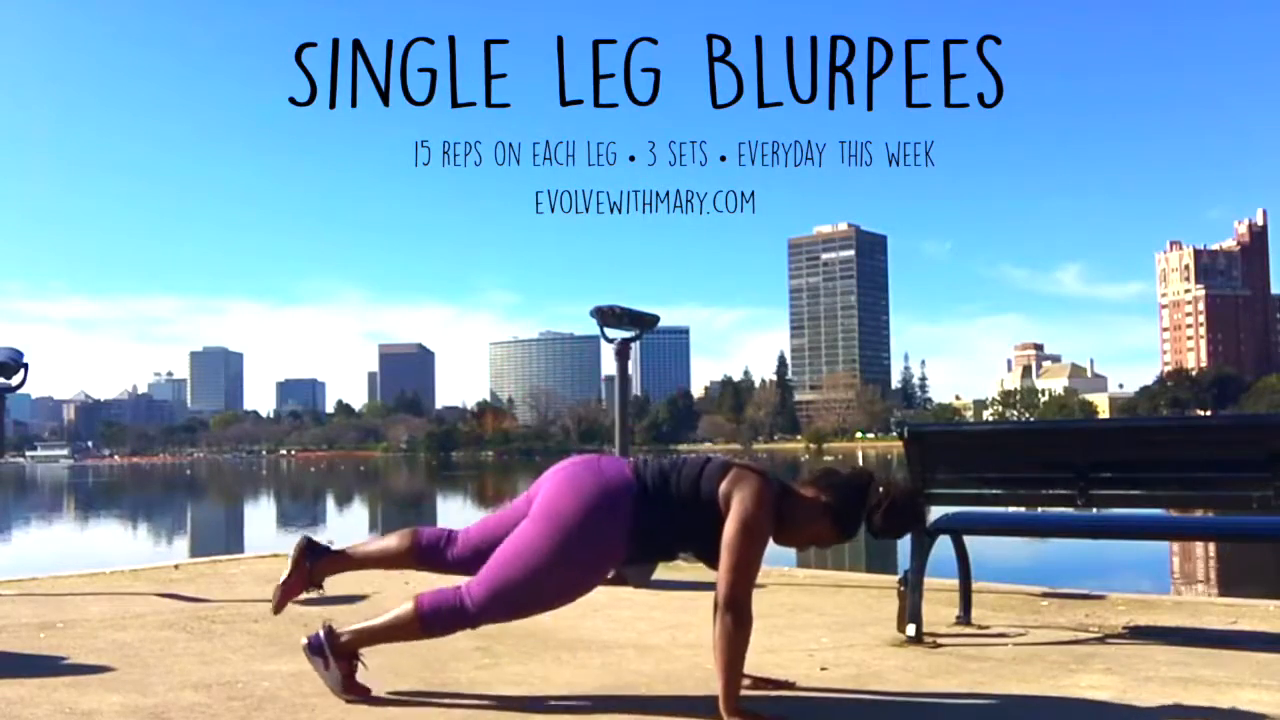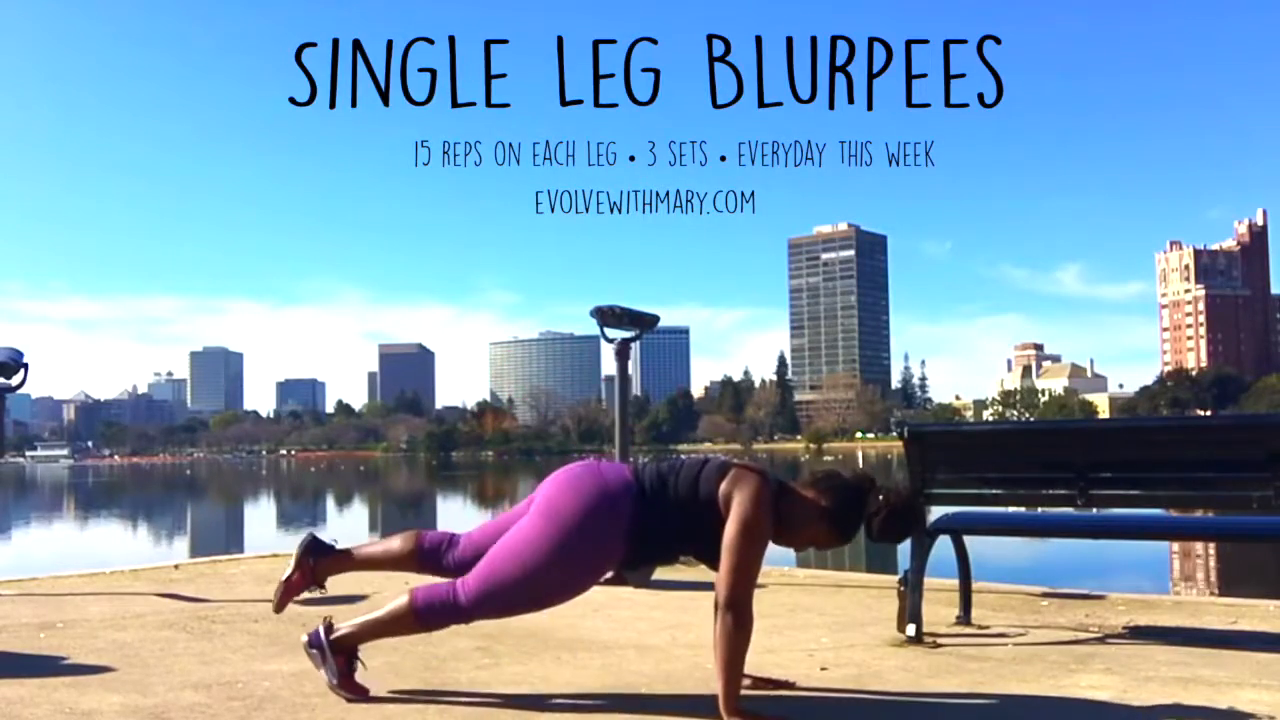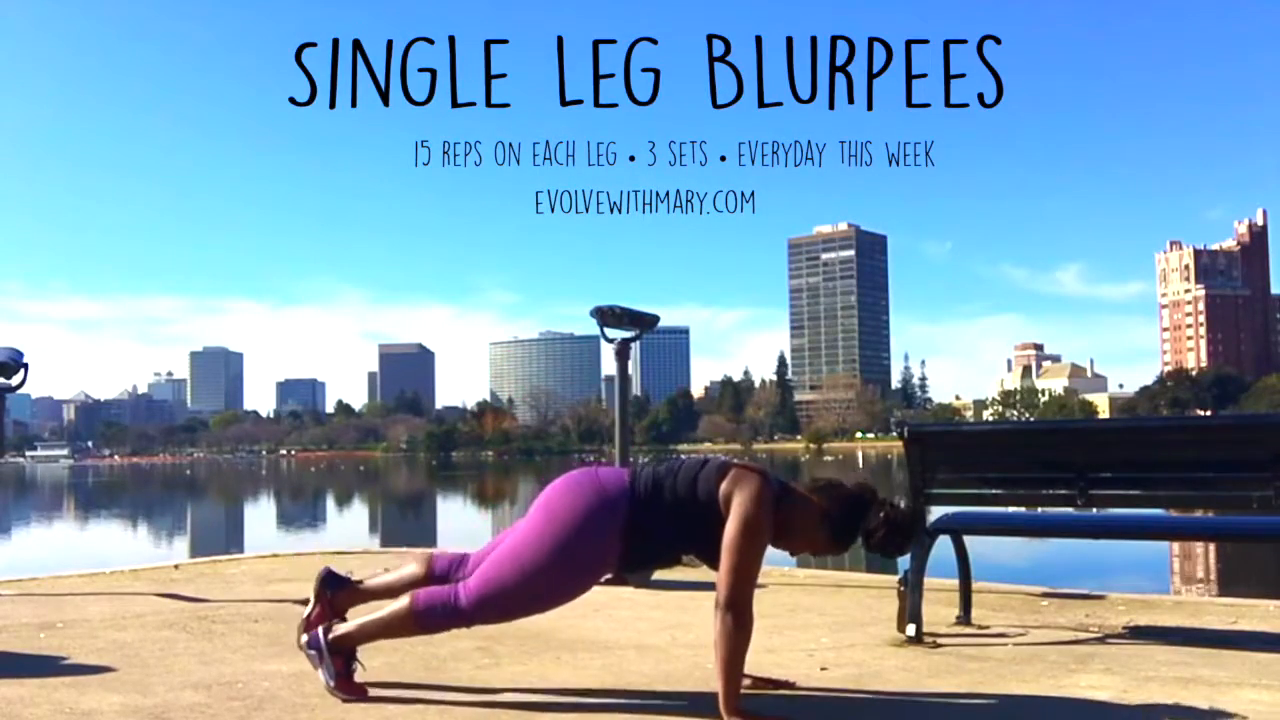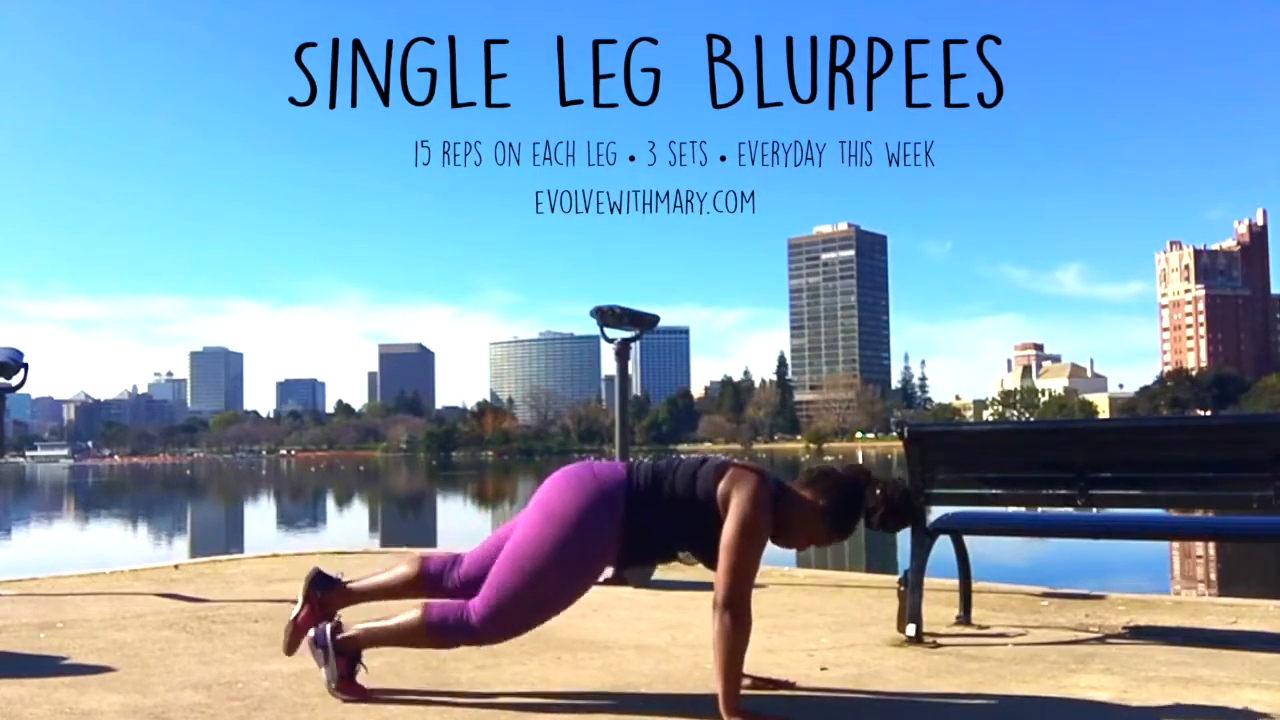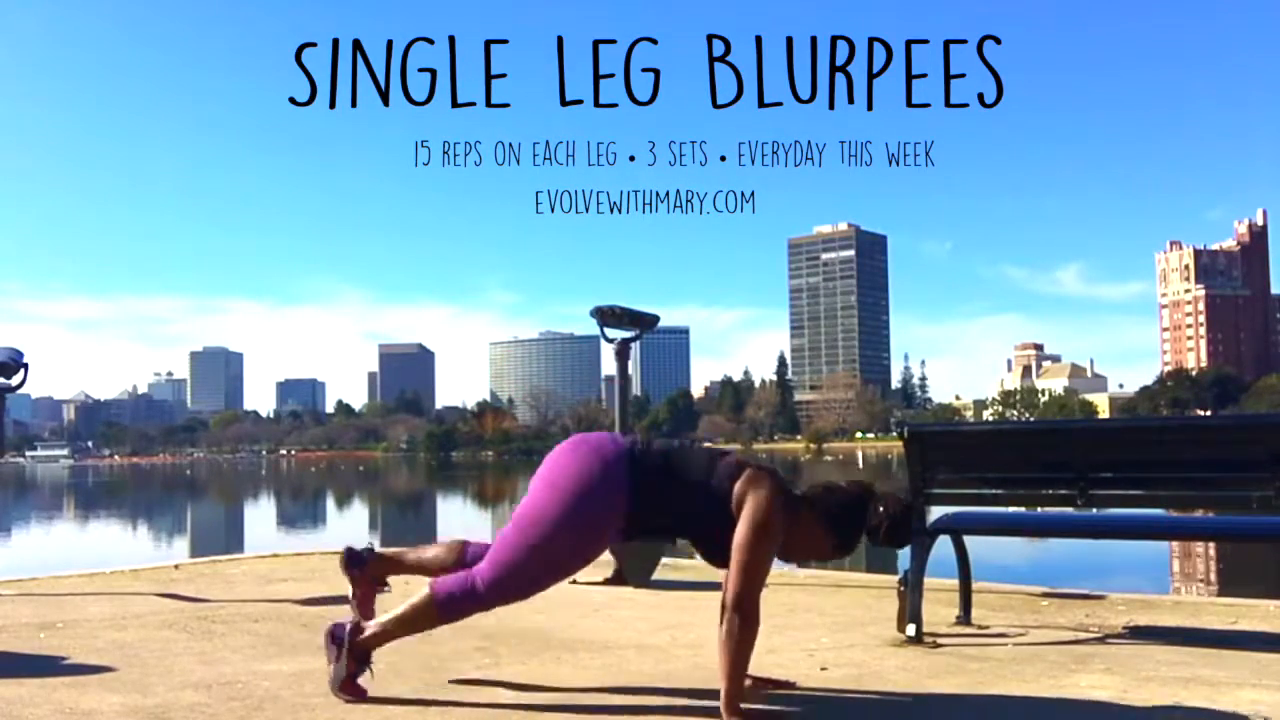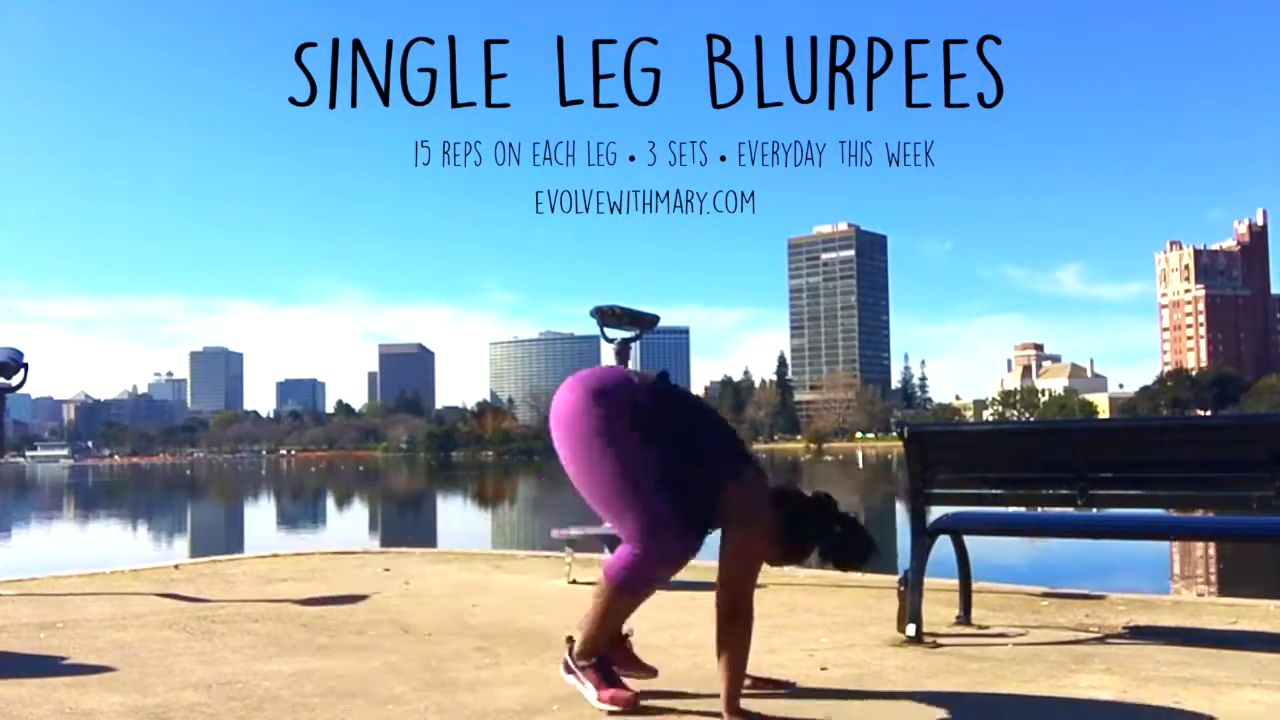
dt=0.2s
person 1, frame 1
left shoulder: (754, 496)
right shoulder: (759, 502)
left elbow: (729, 597)
right elbow: (732, 605)
left hip: (581, 485)
right hip: (591, 516)
left knee: (456, 552)
right knee: (476, 600)
left ankle: (319, 559)
right ankle: (338, 641)
person 1, frame 2
left shoulder: (753, 498)
right shoulder: (759, 501)
left elbow: (729, 598)
right elbow: (731, 604)
left hip: (586, 493)
right hip: (590, 519)
left knee: (460, 552)
right knee: (470, 595)
left ankle: (327, 558)
right ankle: (337, 637)
person 1, frame 3
left shoulder: (757, 500)
right shoulder: (759, 501)
left elbow: (731, 601)
right elbow: (731, 605)
left hip: (589, 503)
right hip: (589, 521)
left knee: (466, 571)
right knee: (472, 601)
left ankle: (340, 592)
right ankle: (336, 639)
person 1, frame 4
left shoulder: (757, 499)
right shoulder: (757, 501)
left elbow: (730, 602)
right elbow: (730, 606)
left hip: (584, 498)
right hip: (588, 512)
left knee: (459, 575)
right knee: (483, 618)
left ankle: (329, 592)
right ankle: (341, 639)
person 1, frame 5
left shoulder: (759, 507)
right shoulder: (769, 505)
left elbow: (735, 602)
right elbow: (737, 607)
left hip: (598, 472)
right hip: (596, 482)
left knee: (493, 560)
right knee: (493, 579)
left ankle: (372, 562)
right ankle: (360, 635)
person 1, frame 6
left shoulder: (744, 500)
right shoulder: (752, 508)
left elbow: (734, 595)
right elbow: (734, 601)
left wrist: (734, 669)
left knee: (671, 543)
right knee: (656, 543)
left ankle: (607, 642)
right ankle: (582, 656)
